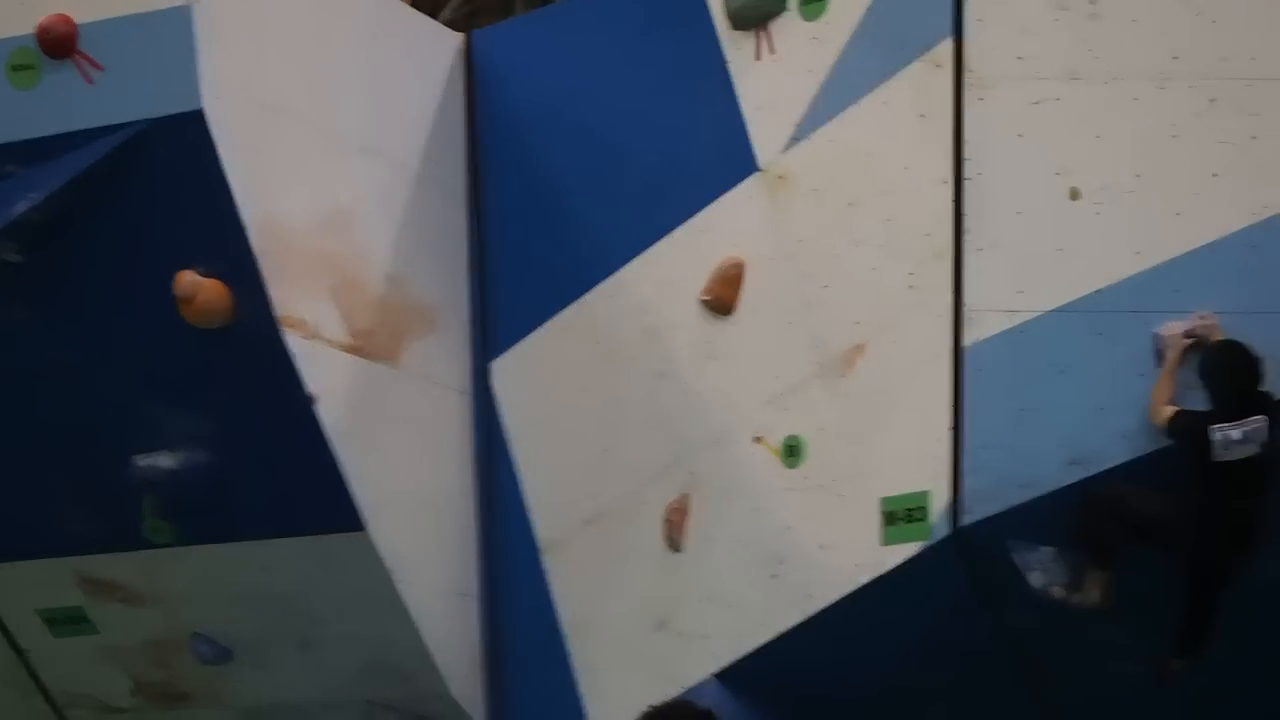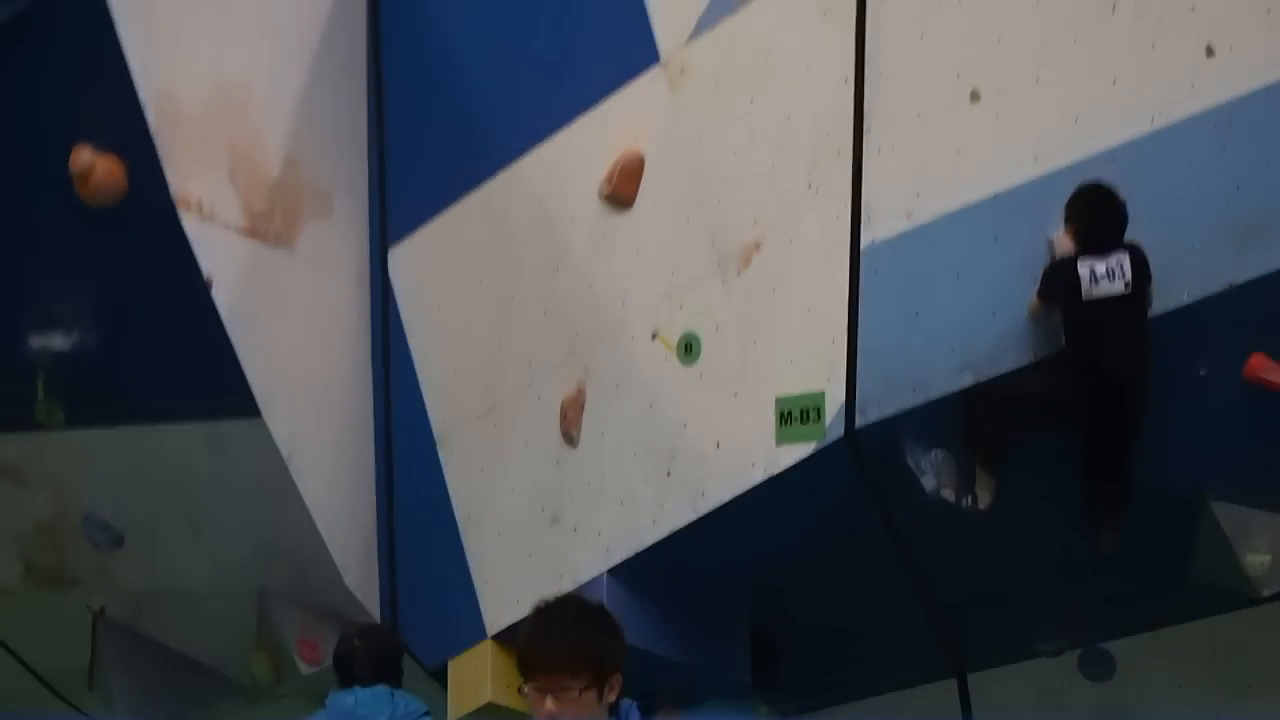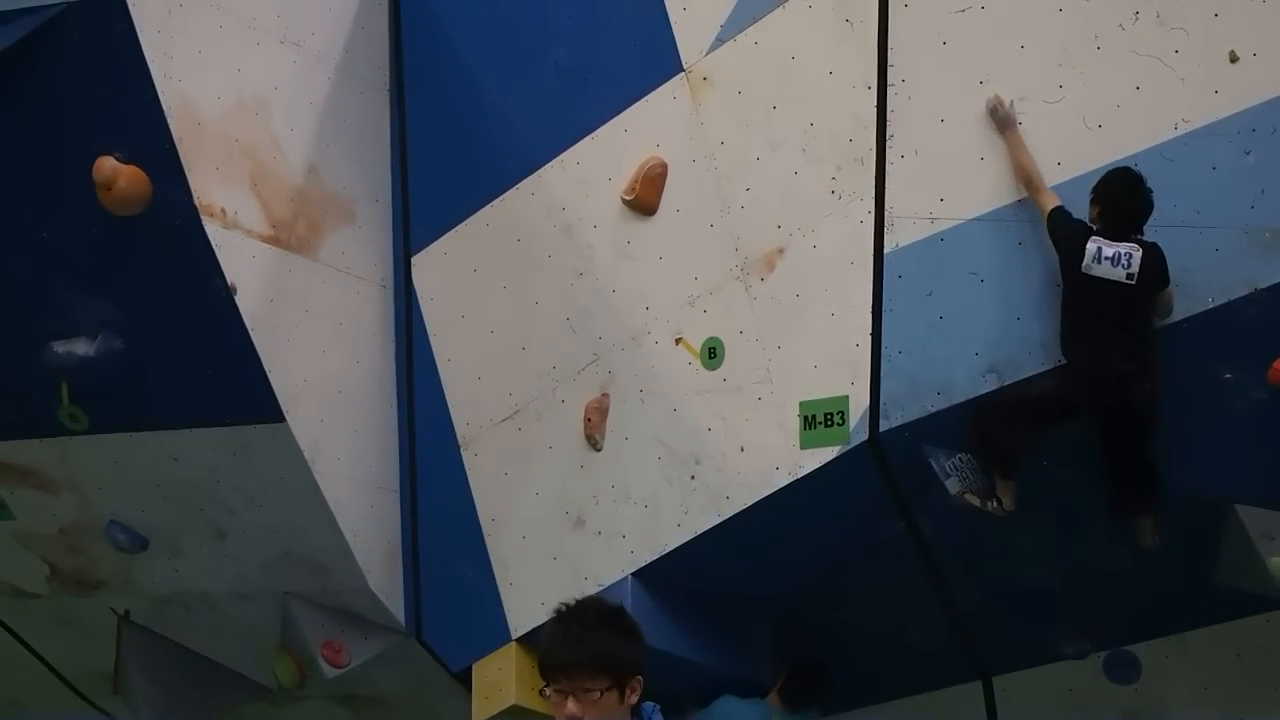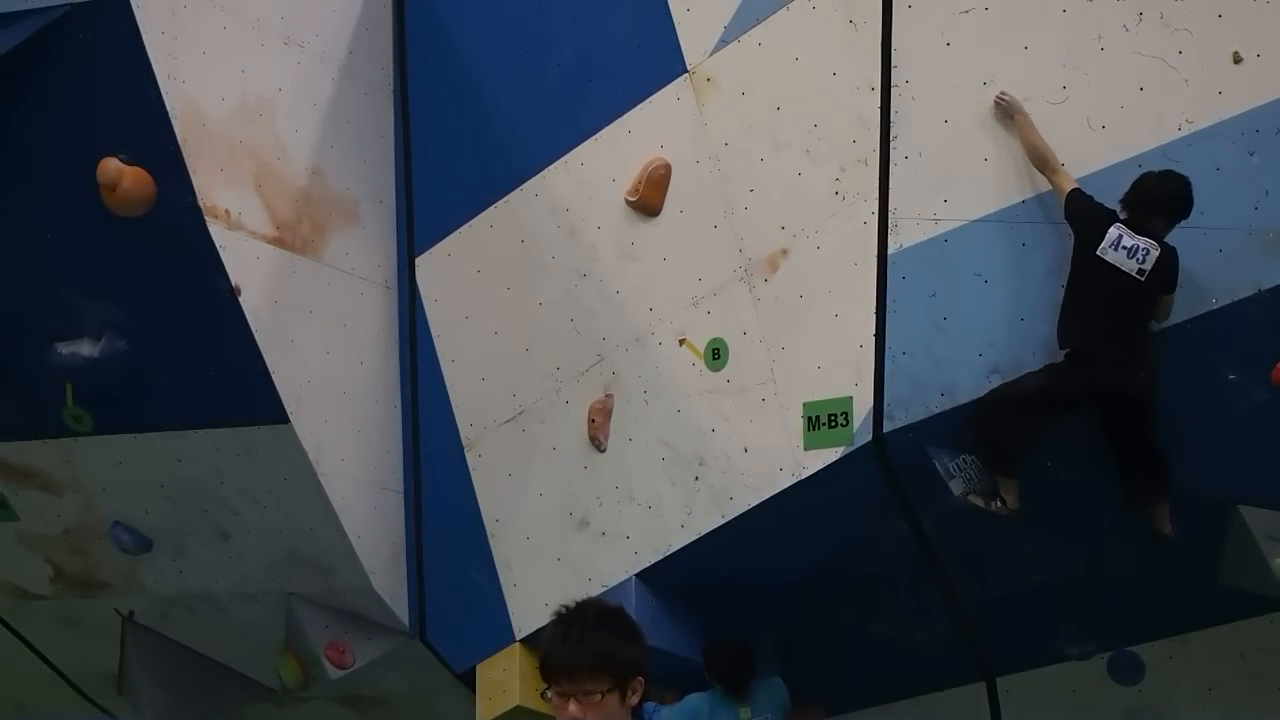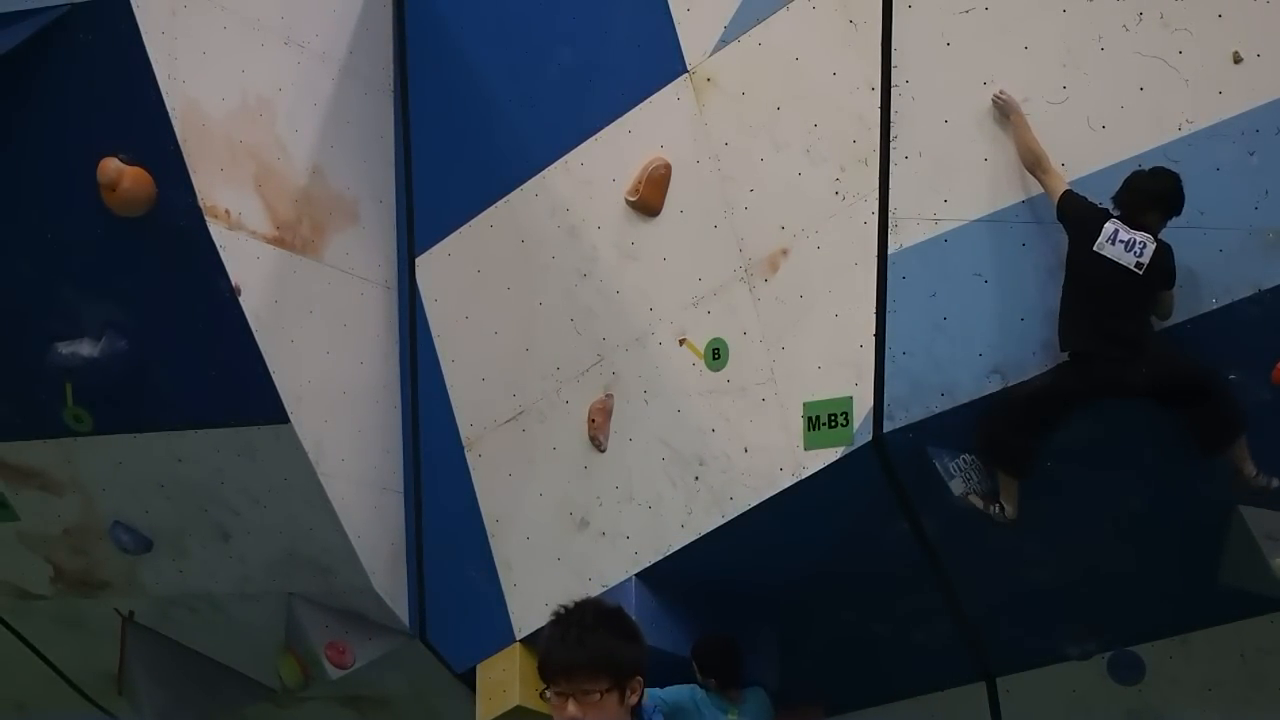
dt=1s
person 1, frame 1
left shoulder: (1198, 428)
right shoulder: (1267, 412)
left elbow: (1158, 411)
right elbow: (1245, 376)
left wrist: (1173, 356)
right wrist: (1218, 342)
left hip: (1194, 526)
right hip: (1240, 536)
left knee: (1102, 506)
right knee: (1205, 590)
left ankle: (1095, 592)
right ankle: (1182, 657)
person 1, frame 2
left shoulder: (1066, 271)
right shoulder: (1135, 259)
left elbow: (1037, 312)
left hip: (1080, 385)
right hip: (1129, 391)
left knee: (998, 398)
right knee: (1109, 459)
left ankle: (984, 493)
right ankle: (1106, 531)
person 1, frame 3
left shoulder: (1075, 240)
right shoulder: (1151, 256)
left elbow: (1031, 183)
right elbow: (1165, 310)
left wrist: (1009, 128)
left hip: (1082, 380)
right hip: (1137, 386)
left knee: (997, 414)
right knee: (1133, 457)
left ankle: (1003, 499)
right ankle: (1145, 528)
person 1, frame 4
left shoulder: (1095, 224)
right shoulder: (1165, 258)
left elbow: (1049, 166)
right elbow: (1161, 314)
left wrist: (1019, 116)
left hip: (1082, 368)
right hip: (1133, 375)
left knee: (996, 411)
right knee: (1140, 449)
left ankle: (1008, 498)
right ankle: (1163, 525)
person 1, frame 5
left shoulder: (1088, 222)
right shoulder: (1160, 253)
left elbow: (1039, 167)
right elbow: (1163, 311)
left wrist: (1015, 114)
left hip: (1087, 367)
right hip: (1143, 364)
left knee: (1009, 417)
right knee: (1209, 388)
left ankle: (1006, 504)
